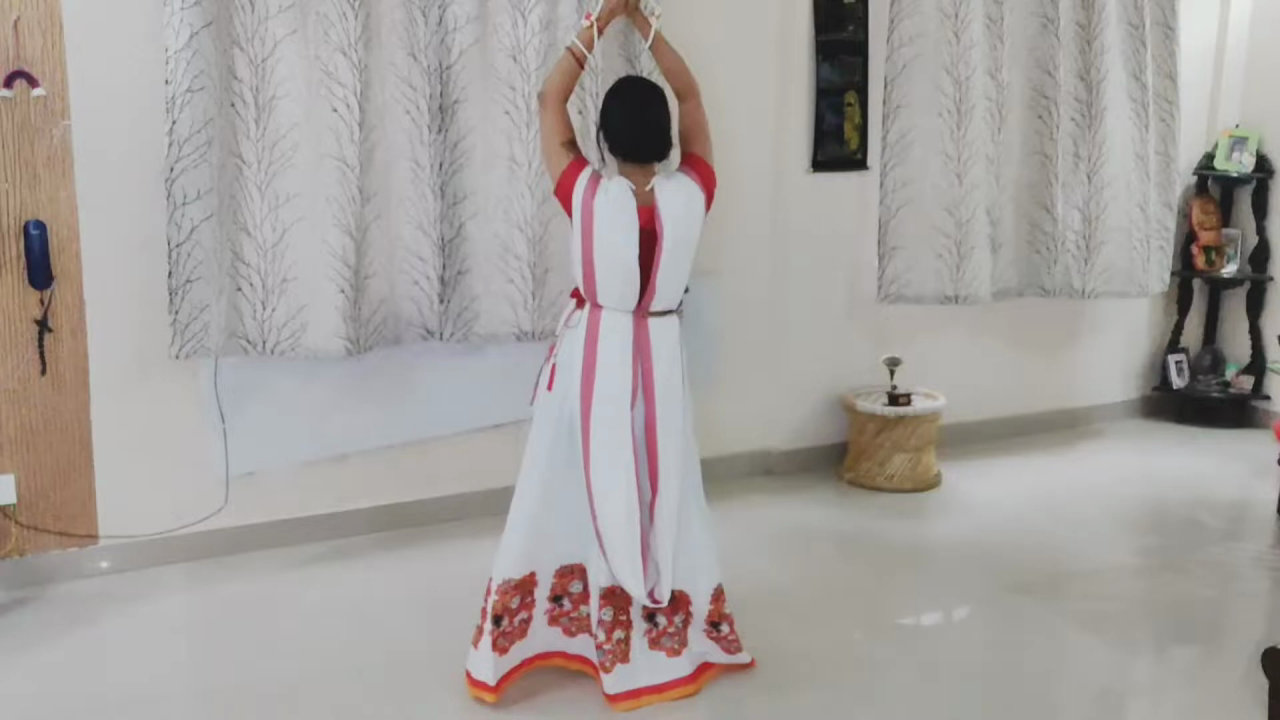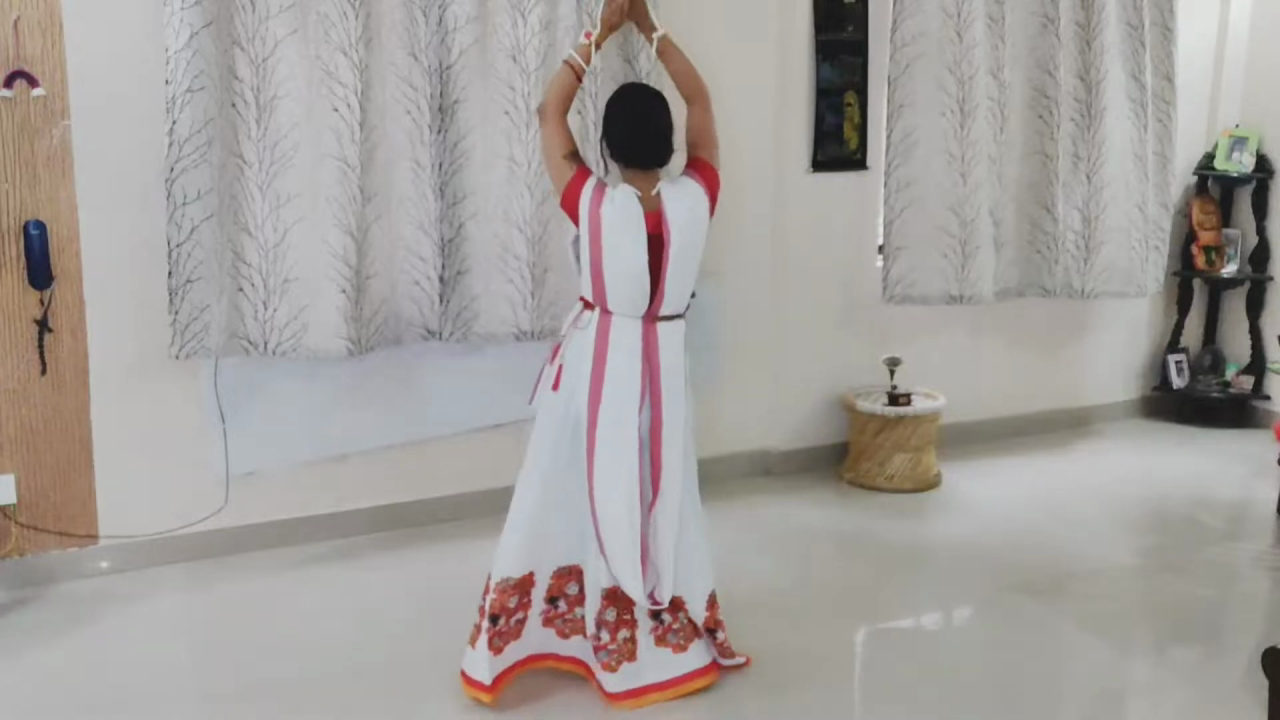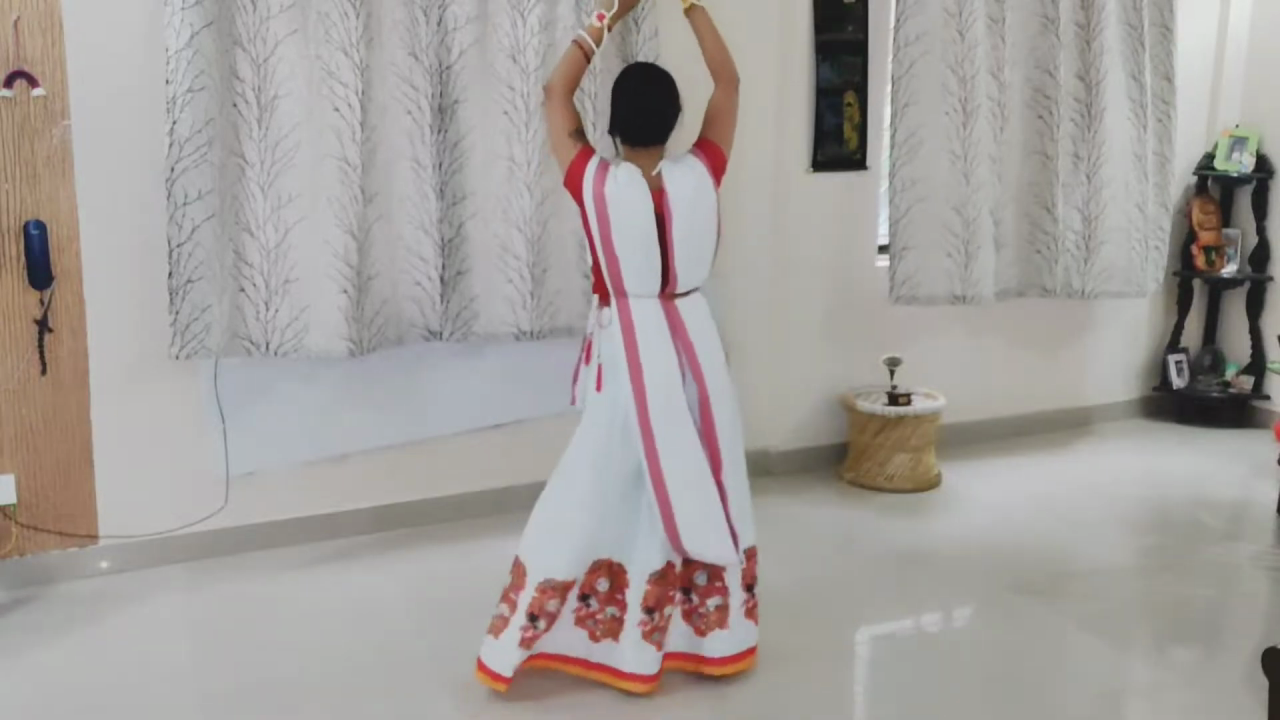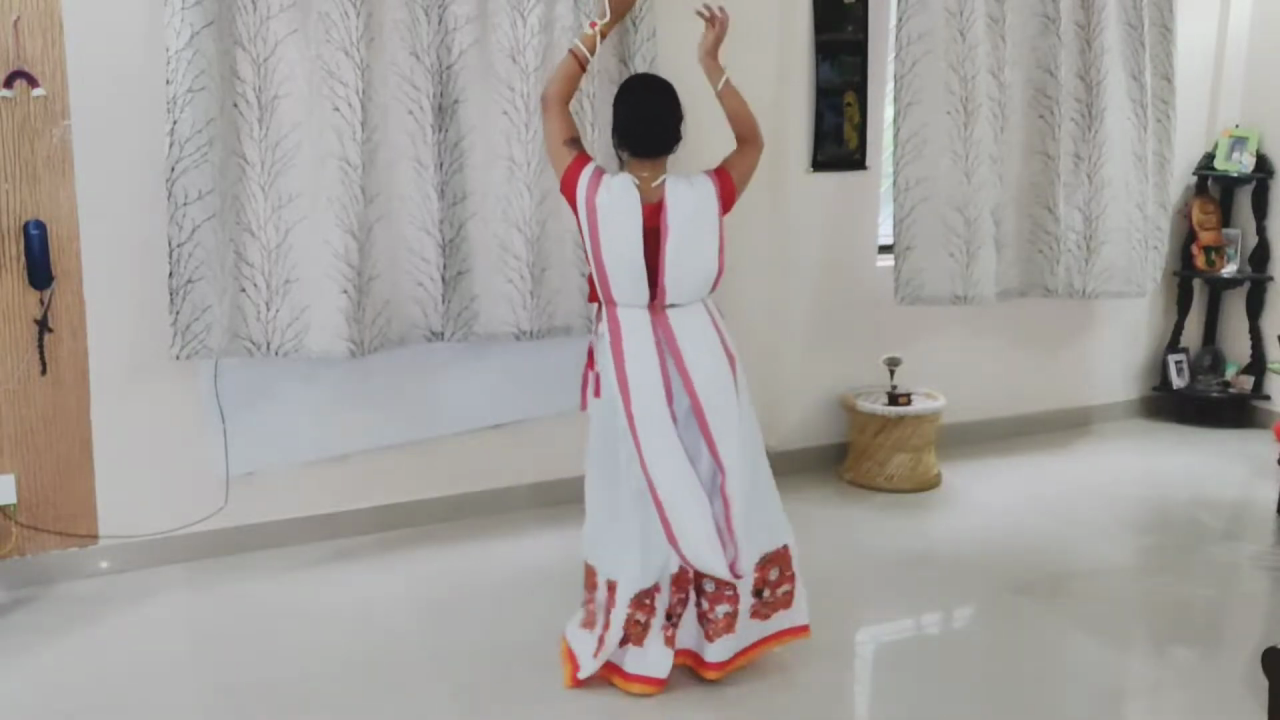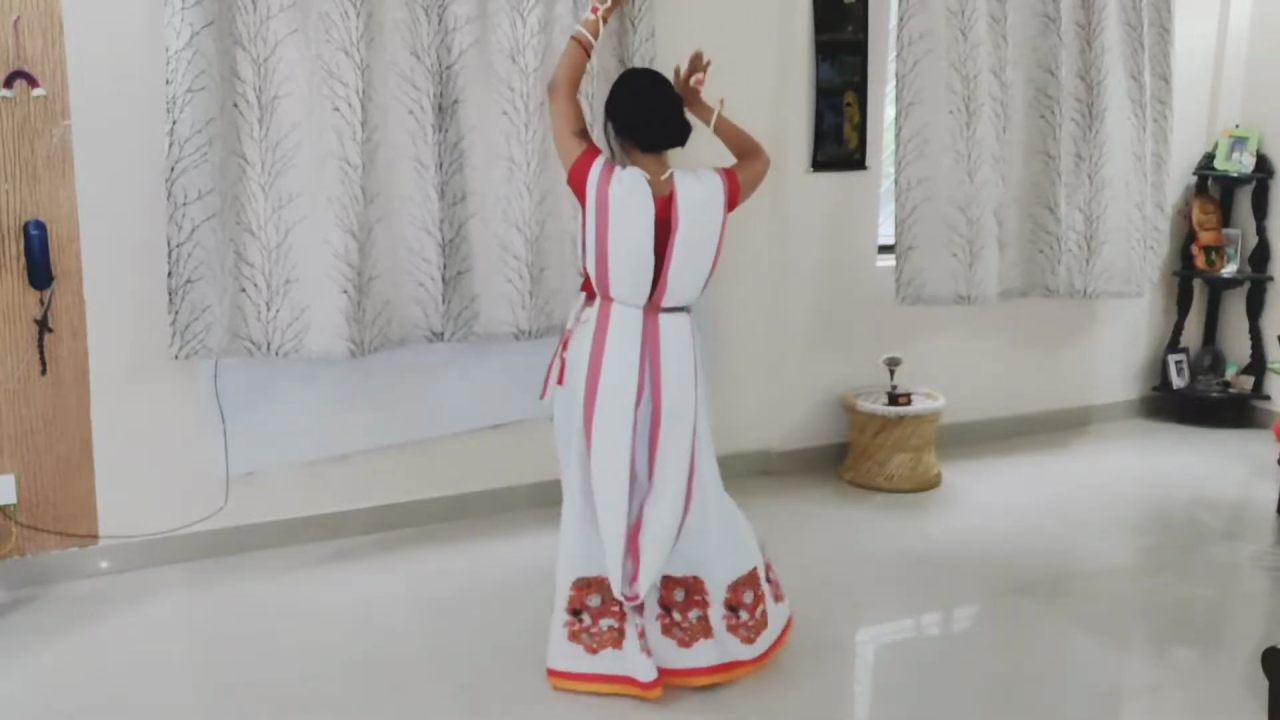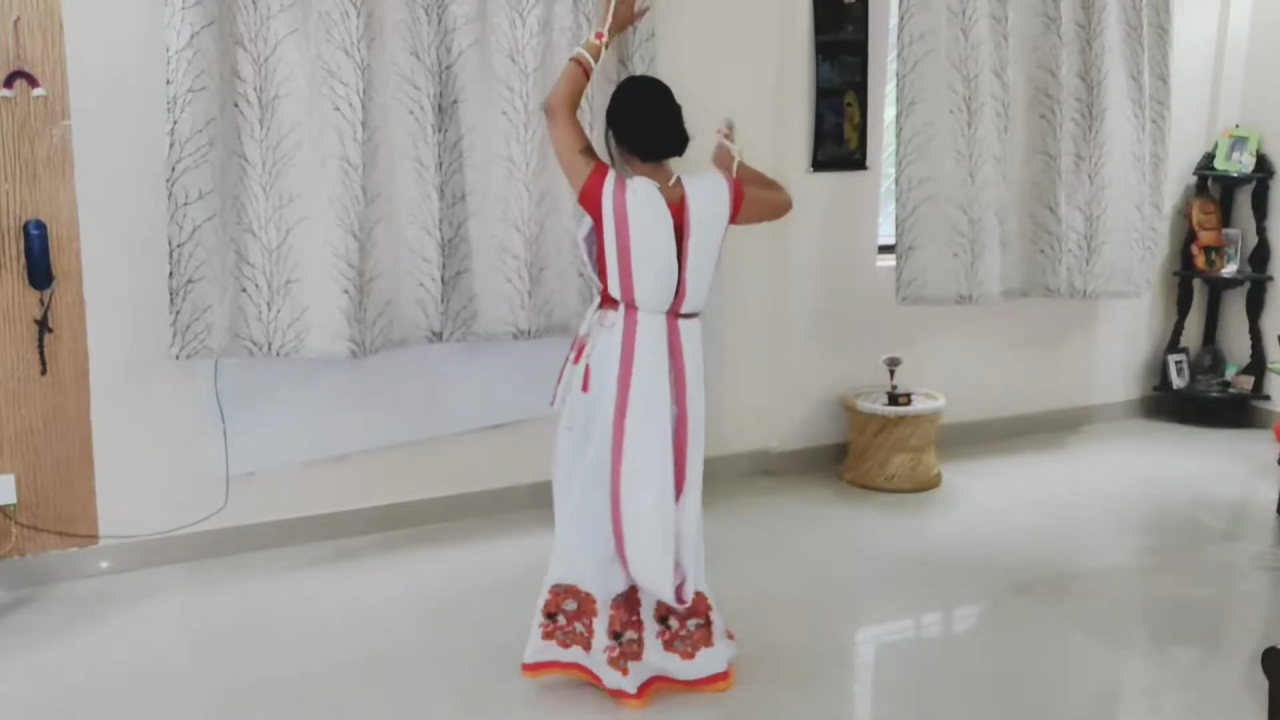
dt=0.4s
person 1, frame 1
left shoulder: (586, 195)
right shoulder: (691, 195)
left elbow: (550, 100)
right elbow: (690, 97)
left hip: (590, 358)
right hip: (656, 360)
left knee: (569, 504)
right knee: (659, 501)
left ankle: (508, 652)
right ankle: (671, 647)
person 1, frame 2
left shoulder: (592, 202)
right shoulder: (695, 199)
left elbow: (550, 112)
right elbow: (700, 102)
left hip: (593, 366)
right hip: (659, 366)
left knee: (564, 506)
right knee: (657, 505)
left ankle: (507, 653)
right ankle: (676, 645)
person 1, frame 3
left shoulder: (596, 184)
right shoulder: (699, 177)
left elbow: (555, 95)
right elbow: (728, 84)
left hip: (628, 352)
right hip: (691, 346)
left knee: (592, 498)
right knee: (701, 491)
right ankle: (713, 636)
person 1, frame 4
left shoulder: (592, 192)
right shoulder: (703, 197)
left elbow: (553, 104)
right elbow: (752, 143)
right wrist: (714, 64)
left hip: (629, 360)
right hip: (700, 355)
left knee: (633, 506)
right knee: (723, 490)
left ankle: (635, 651)
right ankle: (720, 637)
person 1, frame 5
left shoulder: (601, 186)
right shoulder: (706, 193)
left elbow: (559, 93)
right elbow: (757, 160)
right wrist: (700, 105)
left hip: (600, 356)
right hip: (669, 357)
left knee: (602, 504)
right knee: (678, 491)
left ankle: (621, 649)
right ankle: (711, 635)
person 1, frame 6
left shoulder: (610, 195)
right shoulder: (711, 195)
left elbow: (557, 108)
right elbow: (781, 201)
right wrist: (734, 164)
left hip: (615, 360)
right hip: (678, 362)
left knee: (601, 501)
right knee: (664, 504)
left ankle: (612, 654)
right ankle: (683, 649)
